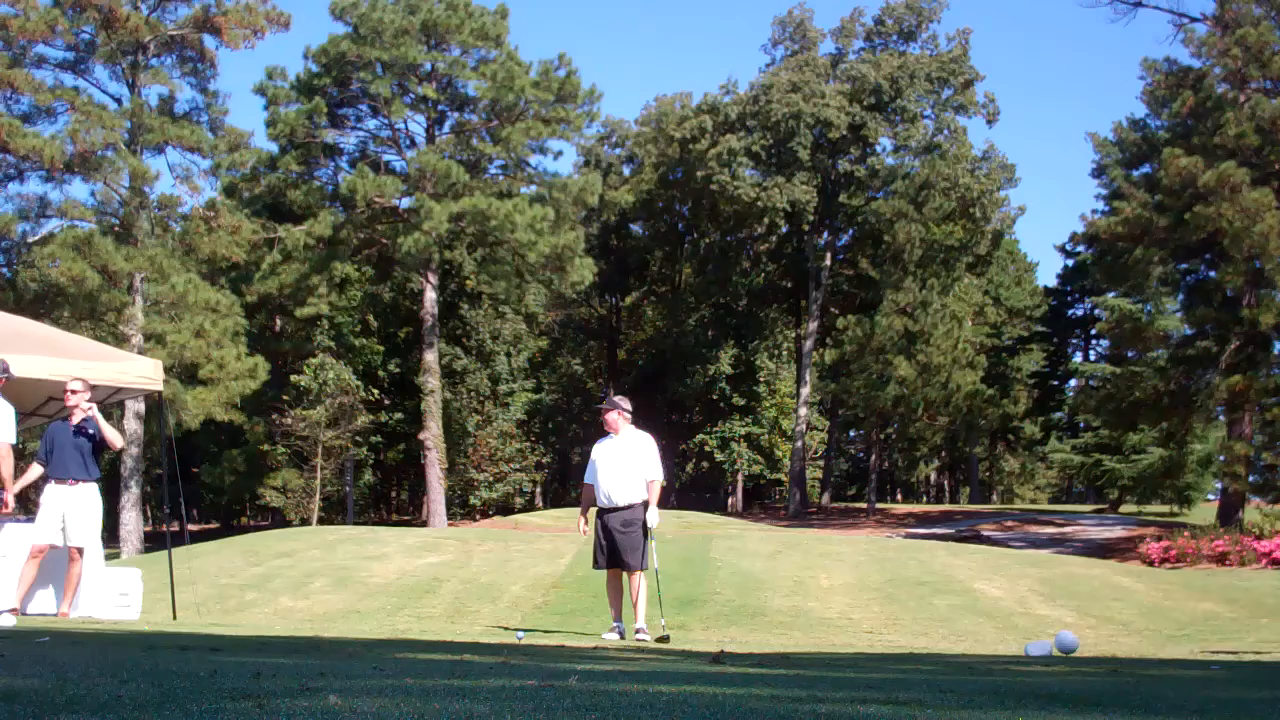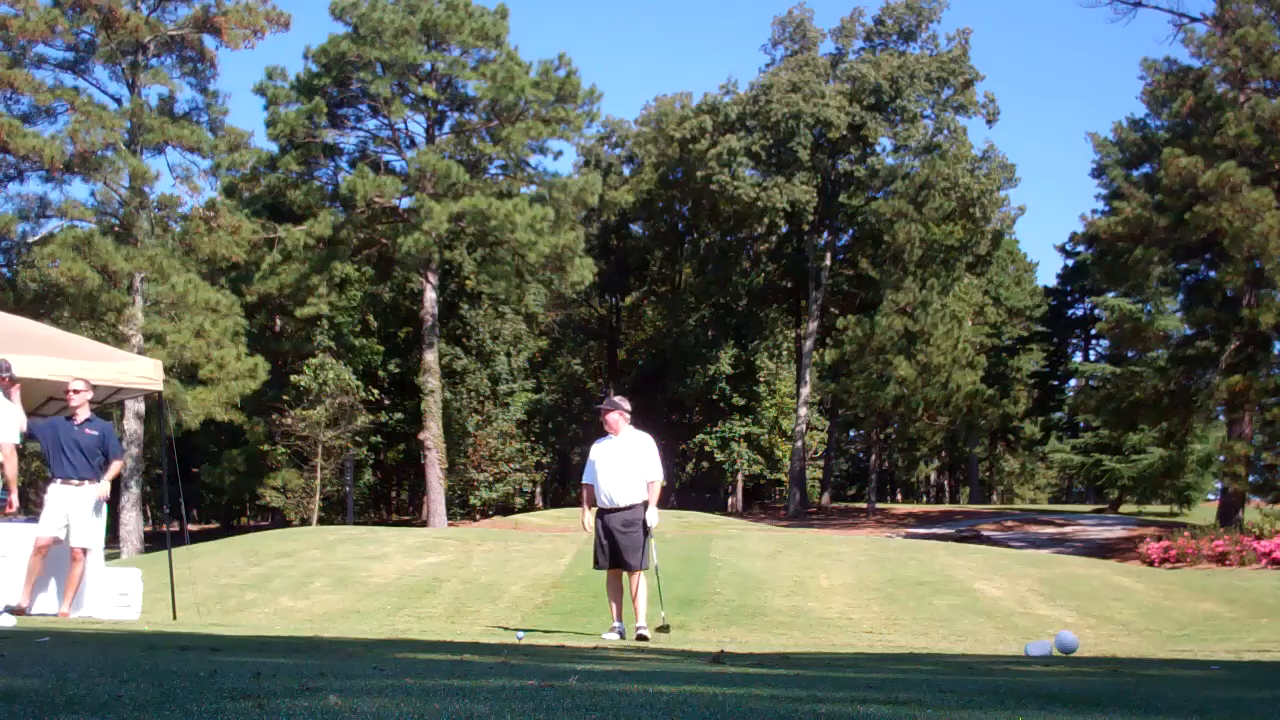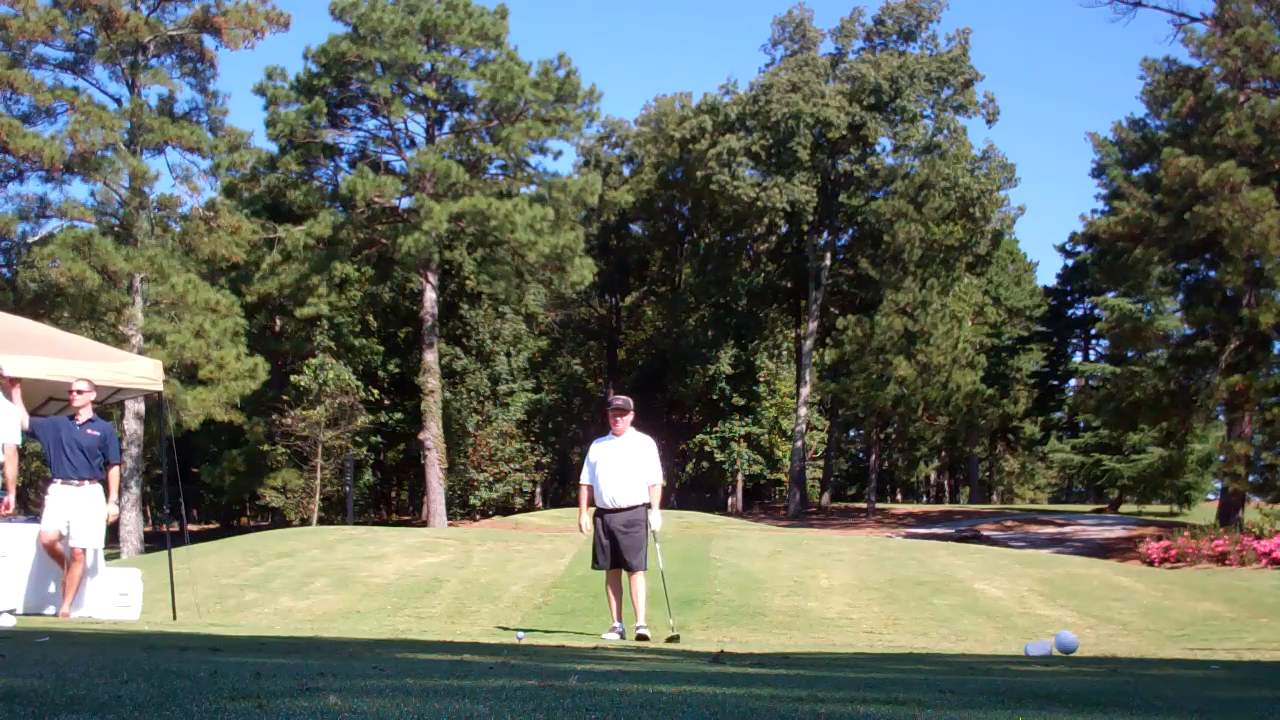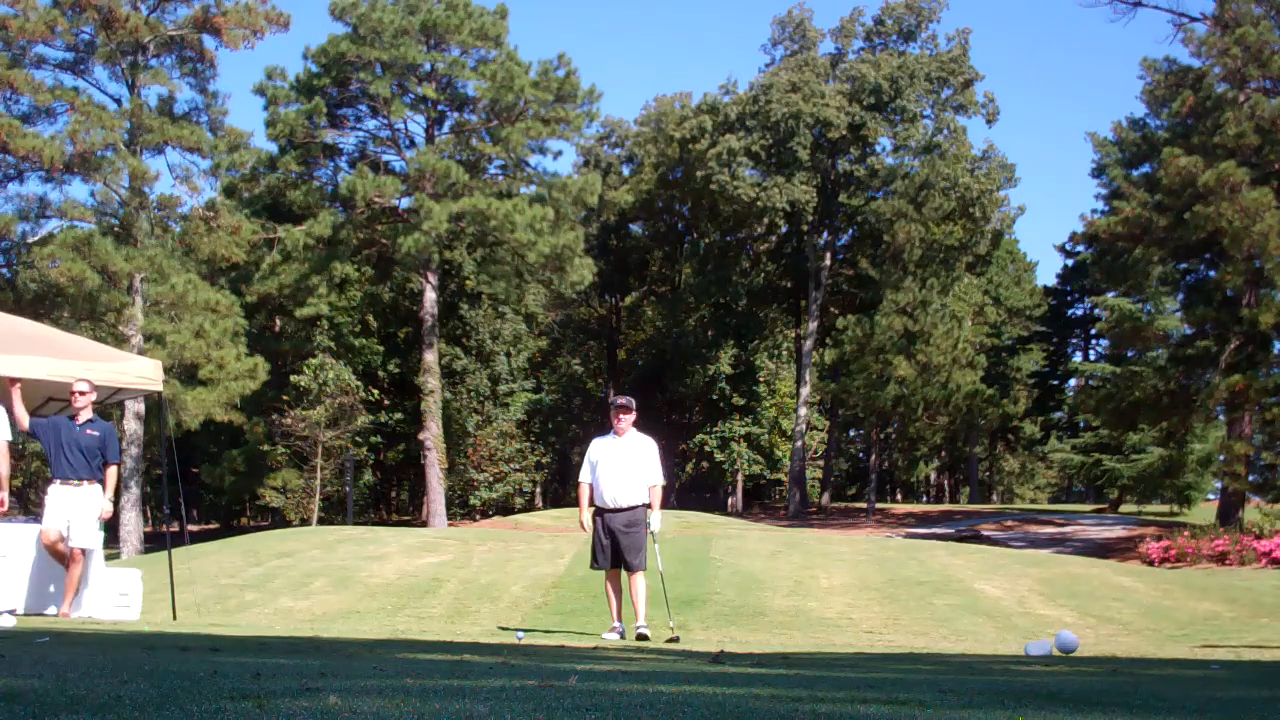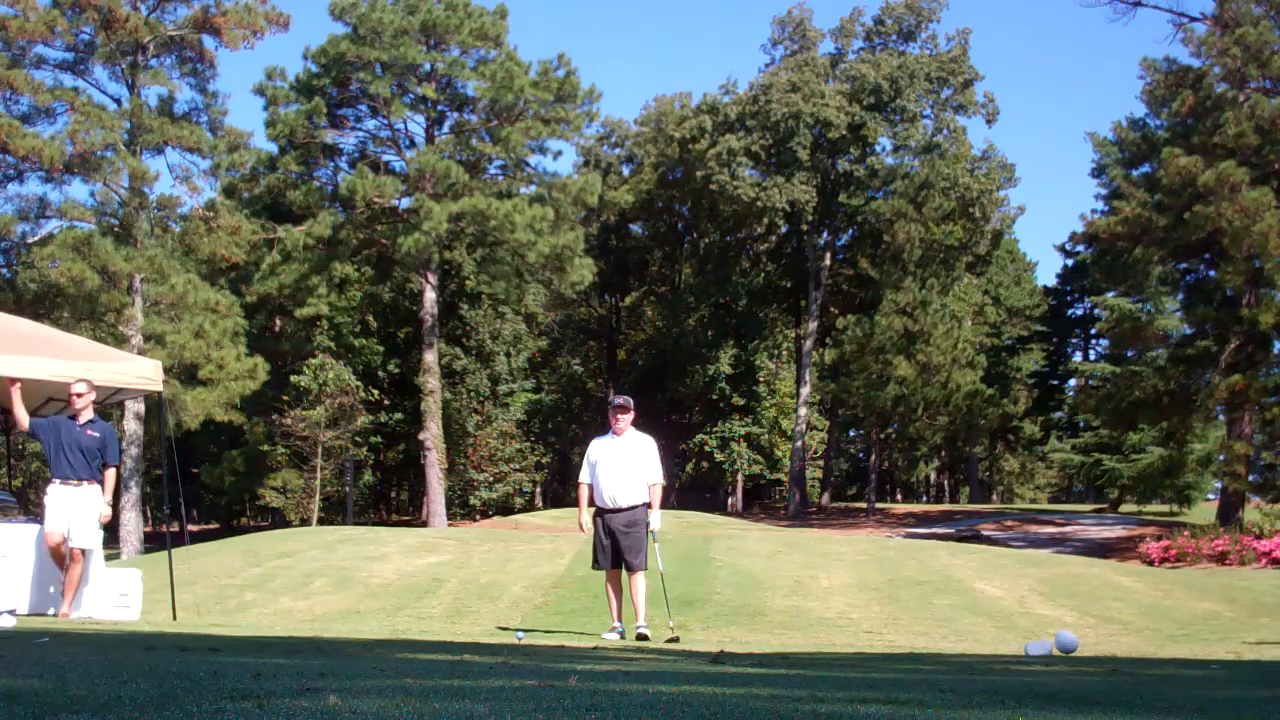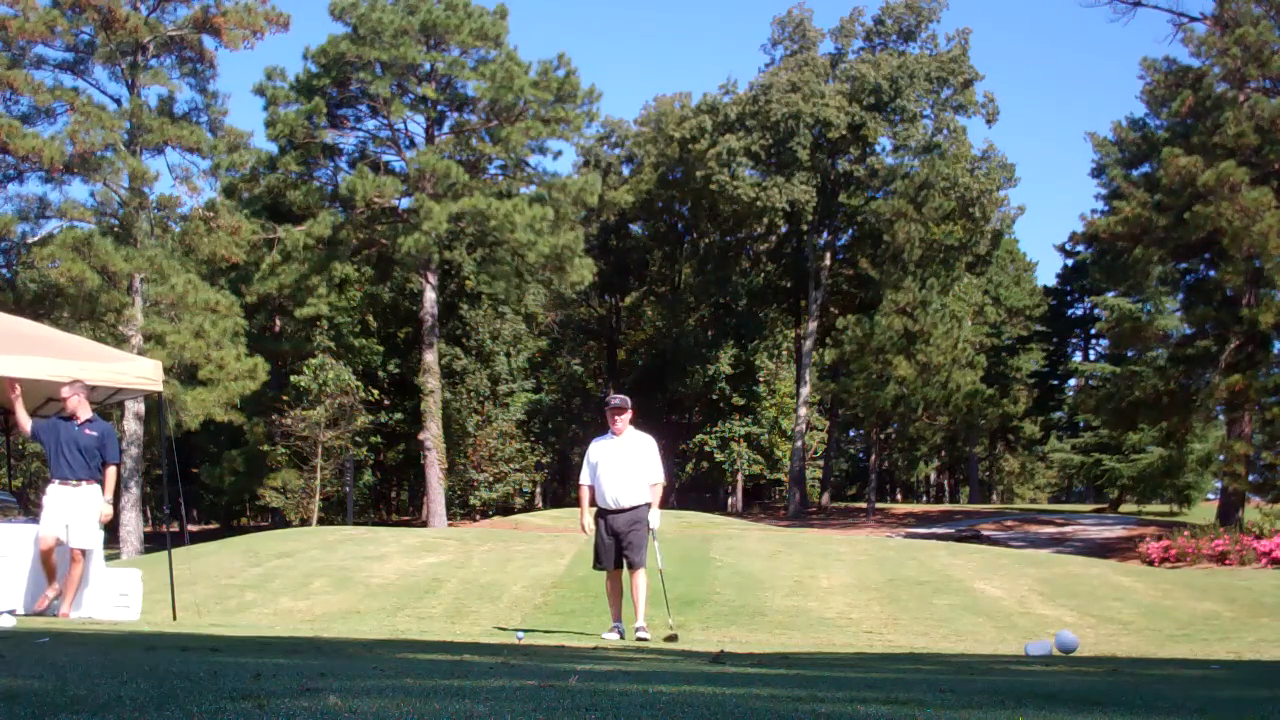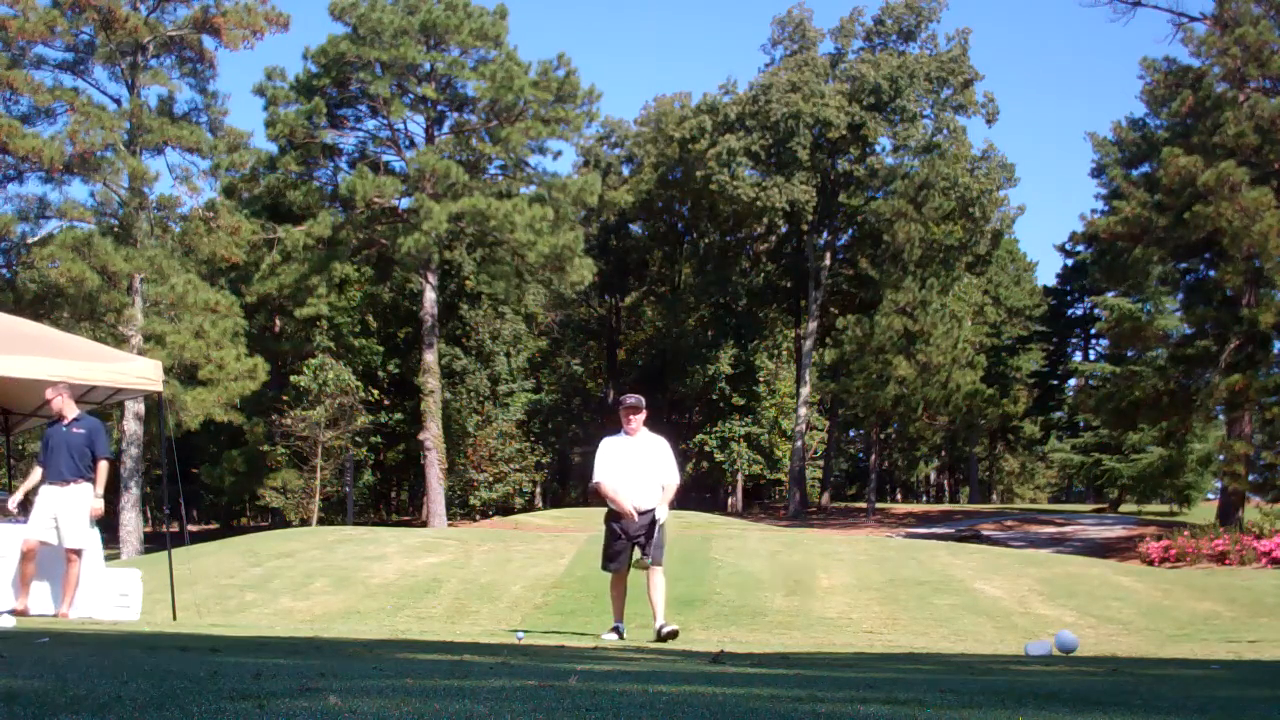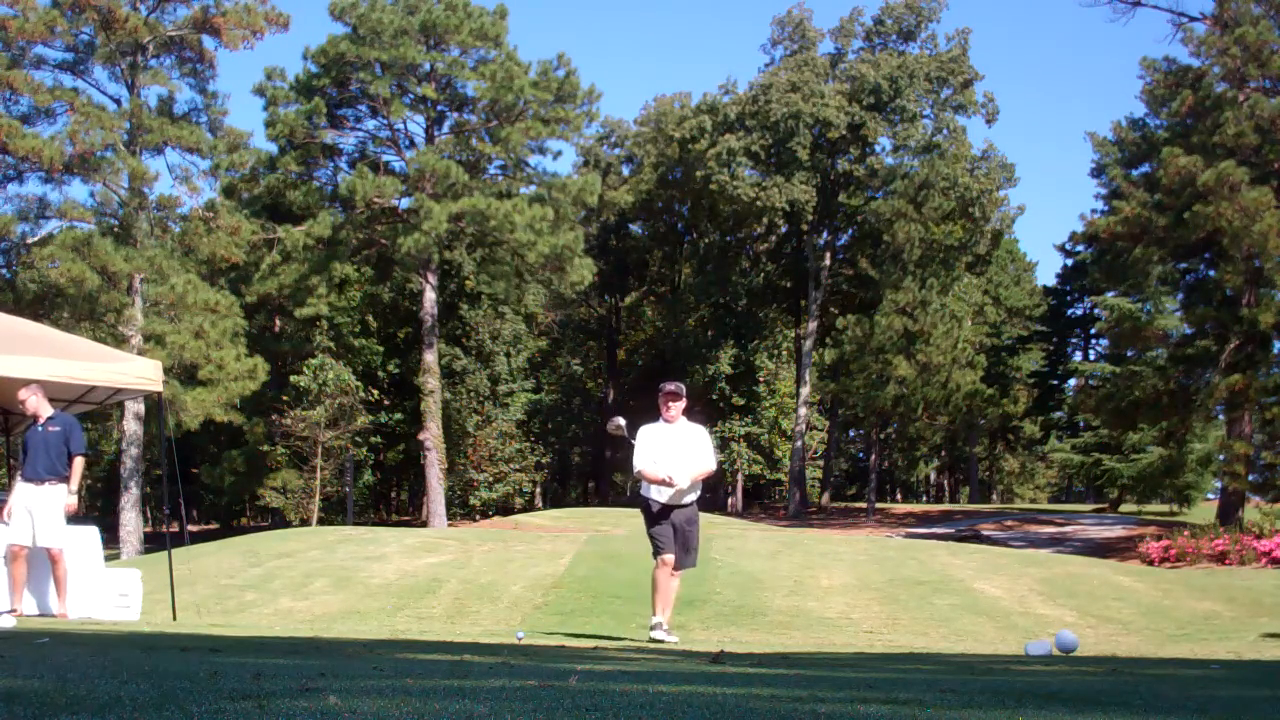
dt=0.5s
person 1, frame 1
left shoulder: (643, 441)
right shoulder: (600, 445)
left elbow: (655, 477)
right elbow: (589, 483)
left wrist: (652, 507)
right wrist: (583, 513)
left hip: (633, 513)
right hip: (604, 514)
left knee: (635, 570)
right knee: (612, 571)
left ankle: (640, 626)
right ankle: (617, 624)
person 1, frame 2
left shoulder: (642, 441)
right shoulder: (598, 445)
left elbow: (654, 478)
right elbow: (588, 482)
left wrist: (652, 507)
right wrist: (586, 510)
left hip: (633, 513)
right hip: (604, 515)
left knee: (635, 570)
right knee: (612, 571)
left ankle: (641, 624)
right ankle: (617, 625)
person 1, frame 3
left shoulder: (645, 443)
right shoulder: (597, 445)
left elbow: (654, 480)
right elbow: (586, 482)
left wrist: (655, 510)
right wrist: (583, 513)
left hip: (633, 514)
right hip: (603, 515)
left knee: (635, 570)
right knee: (611, 571)
left ankle: (640, 624)
right ankle: (617, 625)
person 1, frame 4
left shoulder: (646, 444)
right shoulder: (597, 444)
left elbow: (655, 481)
right elbow: (585, 481)
left wrist: (656, 512)
right wrist: (583, 511)
left hip: (633, 514)
right hip: (603, 515)
left knee: (635, 570)
right knee: (611, 571)
left ankle: (641, 623)
right ankle: (617, 625)
person 1, frame 5
left shoulder: (645, 442)
right shoulder: (597, 444)
left elbow: (655, 480)
right elbow: (585, 481)
left wrist: (655, 510)
right wrist: (583, 512)
left hip: (634, 514)
right hip: (603, 515)
left knee: (636, 570)
right knee: (611, 571)
left ankle: (641, 623)
right ankle: (617, 625)
person 1, frame 6
left shoulder: (645, 441)
right shoulder: (596, 445)
left elbow: (656, 480)
right elbow: (586, 482)
left wrist: (654, 509)
right wrist: (585, 513)
left hip: (636, 514)
right hip: (605, 515)
left knee: (637, 567)
right knee: (612, 571)
left ankle: (640, 624)
right ankle: (617, 625)
person 1, frame 7
left shoulder: (659, 444)
right shoulder: (608, 444)
left elbow: (672, 479)
right elbow: (600, 481)
left wrist: (664, 504)
right wrist: (622, 504)
left hip: (651, 517)
right hip: (618, 519)
left knee: (654, 567)
right knee: (618, 573)
left ankle: (660, 624)
right ankle: (618, 626)
person 1, frame 8
left shoulder: (698, 432)
right shoulder: (647, 432)
left elbow: (709, 465)
right elbow: (640, 469)
left wrist: (687, 478)
right wrist: (664, 480)
left hip: (686, 509)
right hip: (656, 506)
left knee: (675, 569)
right knee: (665, 559)
left ankle: (663, 625)
right ankle: (657, 620)
person 2, frame 1
left shoulder: (95, 427)
right shoulder: (54, 428)
left elbow: (118, 444)
right elbow: (40, 463)
left wrist: (96, 416)
right wrist: (16, 487)
left hip: (83, 493)
right hip: (54, 492)
left knee: (75, 552)
right knee: (38, 549)
left ankle: (65, 609)
right ankle: (15, 604)
person 2, frame 2
left shoulder: (103, 428)
right shoulder: (55, 425)
left elbow: (118, 461)
right elbow: (22, 425)
left wrist: (106, 480)
left hip: (87, 493)
right hip: (58, 491)
left knee: (78, 553)
right knee: (41, 543)
left ankle: (65, 609)
right ankle: (24, 600)
person 2, frame 3
left shoulder: (104, 429)
right shoulder: (56, 424)
left elbow: (113, 467)
right elbow: (24, 423)
left wrist: (113, 501)
right wrist: (15, 391)
left hip: (88, 493)
right hip: (59, 491)
left knee: (78, 552)
right knee: (47, 538)
left ankle: (65, 608)
right ankle: (65, 569)
person 2, frame 4
left shoulder: (105, 429)
right shoulder: (56, 424)
left elbow: (111, 466)
right elbow: (24, 423)
left wrist: (108, 498)
right wrist: (15, 391)
left hip: (88, 493)
right hip: (59, 491)
left knee: (77, 553)
right knee: (49, 539)
left ankle: (65, 609)
right ankle: (68, 566)
person 2, frame 5
left shoulder: (105, 430)
right shoulder: (57, 424)
left elbow: (110, 469)
right elbow: (24, 424)
left wrist: (107, 501)
right wrist: (15, 391)
left hip: (88, 493)
right hip: (59, 491)
left knee: (77, 552)
right knee: (53, 540)
left ankle: (65, 608)
right ankle: (64, 571)
person 2, frame 6
left shoulder: (104, 429)
right shoulder: (57, 425)
left elbow: (111, 467)
right elbow: (27, 428)
left wrist: (108, 501)
right wrist: (17, 399)
left hip: (87, 494)
right hip: (57, 492)
left knee: (77, 554)
right knee: (45, 544)
left ankle: (65, 609)
right ankle: (52, 587)
person 2, frame 7
left shoulder: (92, 425)
right shoulder: (50, 429)
left elbow: (102, 461)
right elbow: (41, 465)
left wrist: (98, 495)
right wrist: (20, 493)
left hip: (77, 492)
right hip: (48, 492)
left knee: (72, 554)
right knee: (28, 547)
left ankle: (64, 609)
right ankle: (21, 604)
person 2, frame 8
left shoulder: (67, 422)
right shoulder: (29, 431)
left elbow: (78, 457)
right elbow: (23, 467)
left wrist: (72, 491)
right wrist: (10, 499)
left hip: (53, 491)
right hip: (24, 492)
left knee: (55, 552)
right knee: (16, 550)
left ankle: (62, 608)
right ankle: (16, 607)
